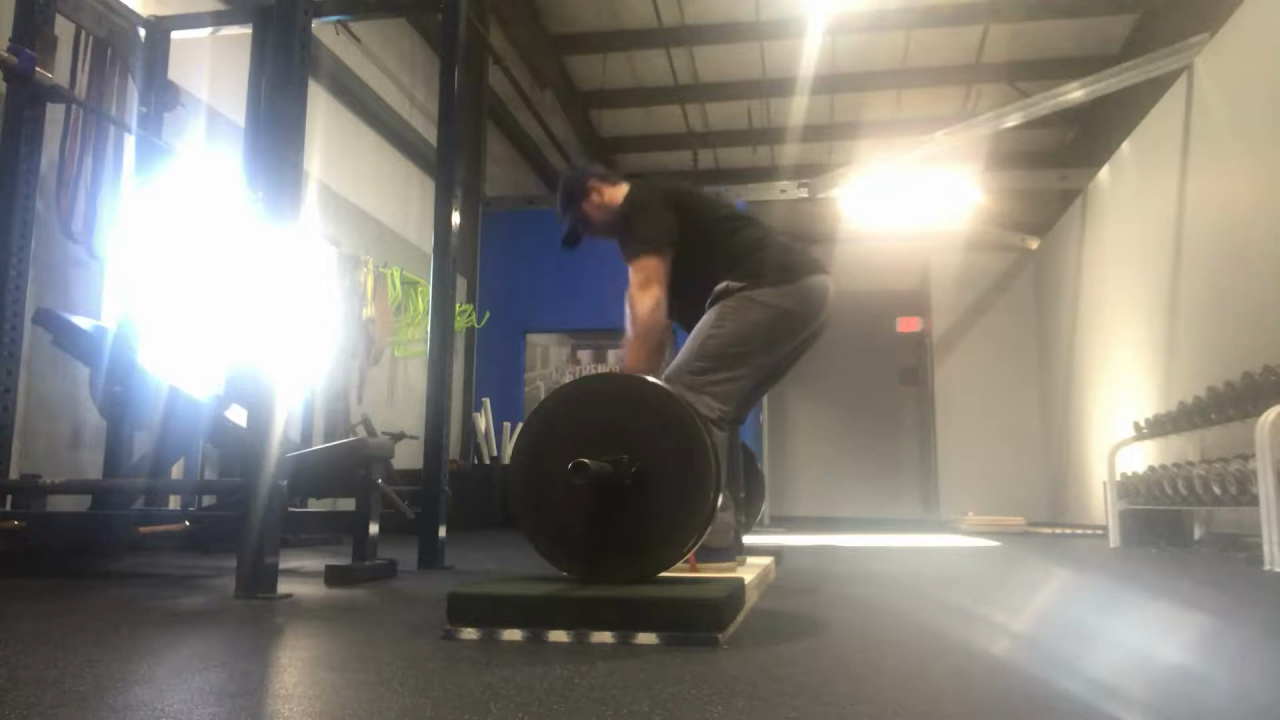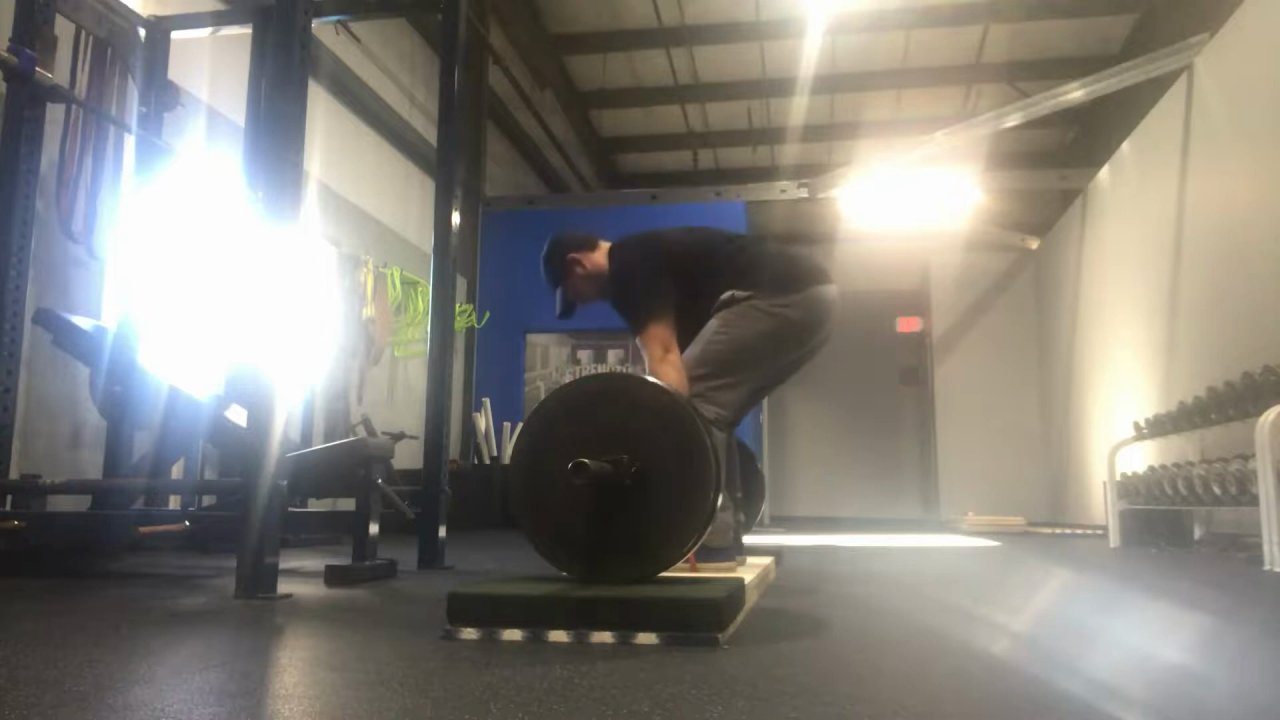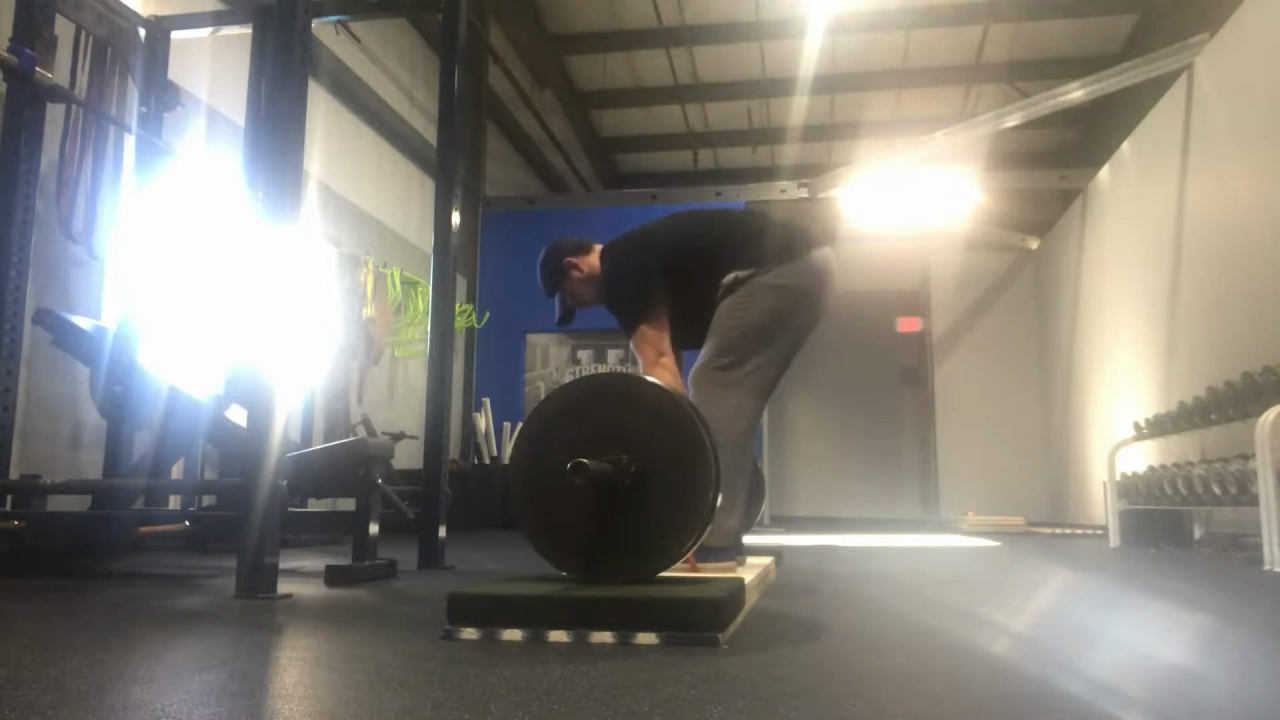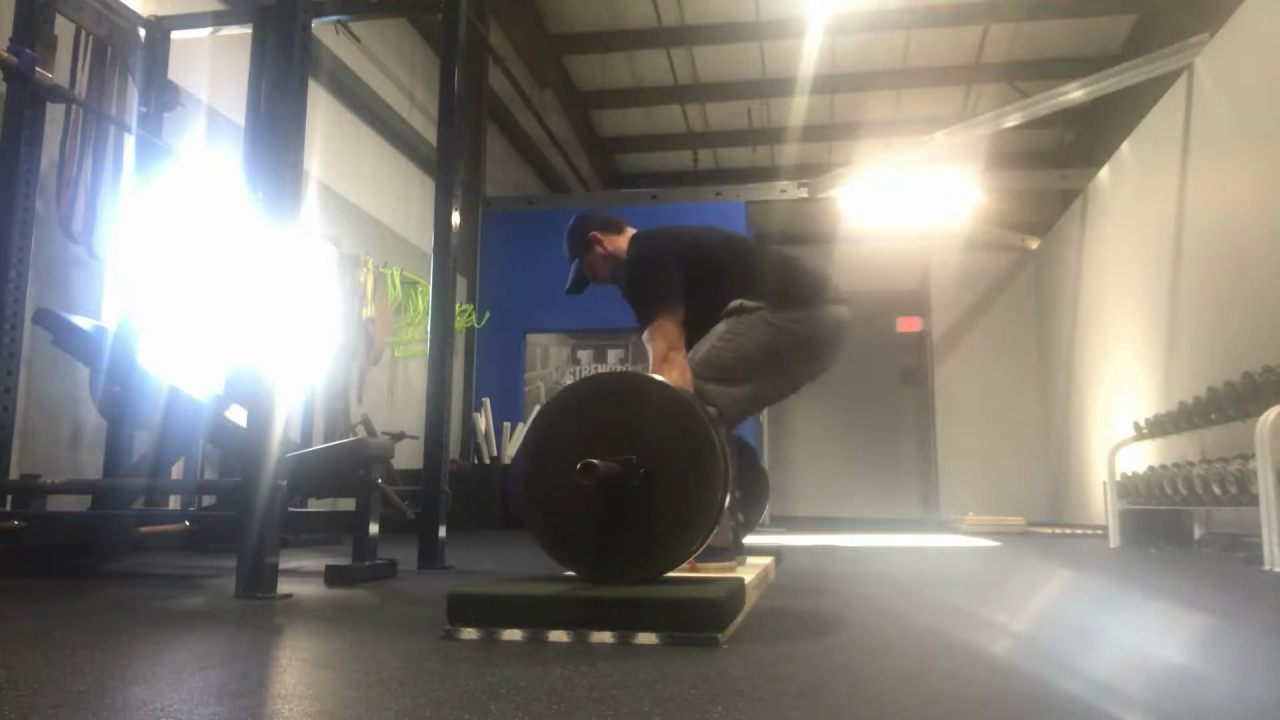
dt=0.4s
person 1, frame 1
left shoulder: (641, 205)
right shoulder: (661, 210)
left elbow: (647, 293)
right elbow: (657, 303)
left wrist: (631, 380)
left hip: (775, 288)
right hip: (804, 287)
left knee: (689, 399)
right knee: (712, 409)
left ankle: (710, 543)
right ankle: (722, 537)
person 1, frame 2
left shoulder: (629, 265)
right shoulder: (644, 257)
left elbow: (664, 357)
right elbow: (669, 356)
left hip: (783, 297)
right hip: (809, 296)
left knee: (691, 401)
right knee: (707, 405)
left ankle: (709, 542)
right ankle: (723, 538)
person 1, frame 3
left shoulder: (622, 267)
right shoulder: (638, 259)
left elbow: (659, 362)
right elbow: (666, 360)
left hip: (781, 266)
right hip: (805, 261)
left knee: (717, 391)
right knee: (725, 394)
left ankle: (713, 541)
right ankle: (721, 536)
person 1, frame 4
left shoulder: (644, 258)
right shoulder: (664, 250)
left elbow: (668, 356)
right elbow: (679, 355)
left hip: (791, 309)
right hip: (820, 312)
left knee: (691, 400)
right knee: (701, 405)
left ankle: (710, 542)
right ankle: (720, 538)
